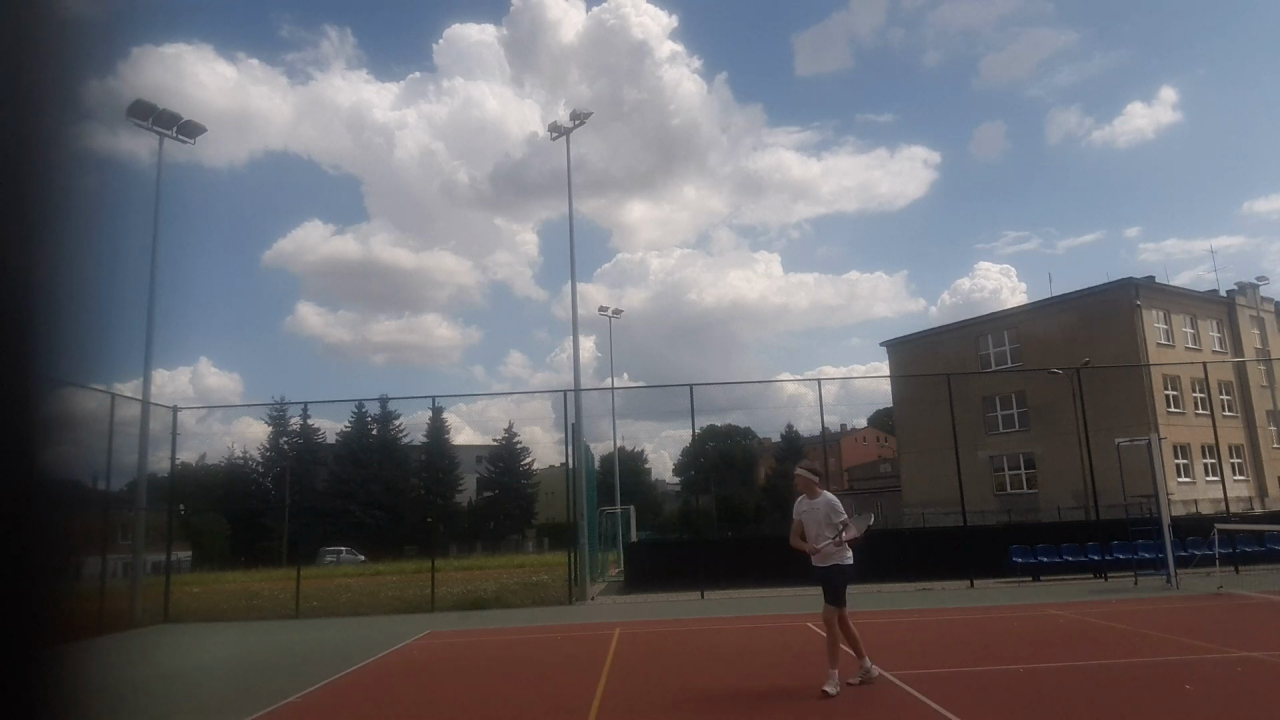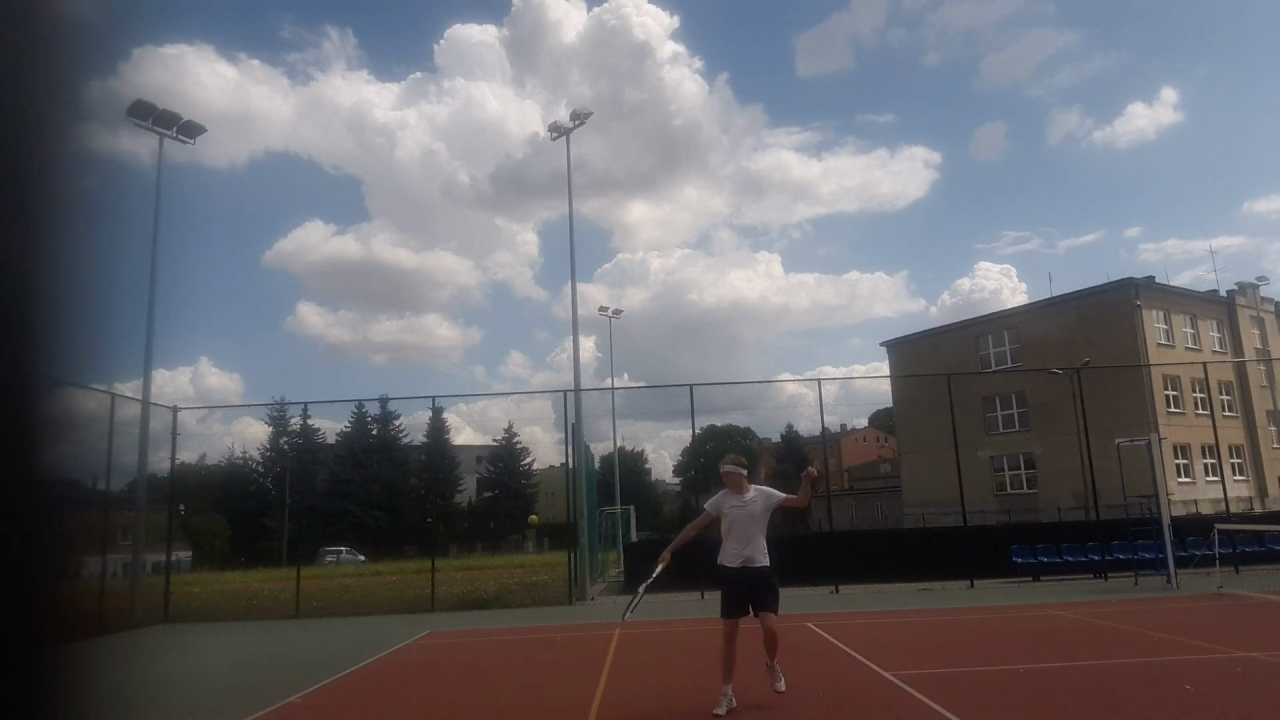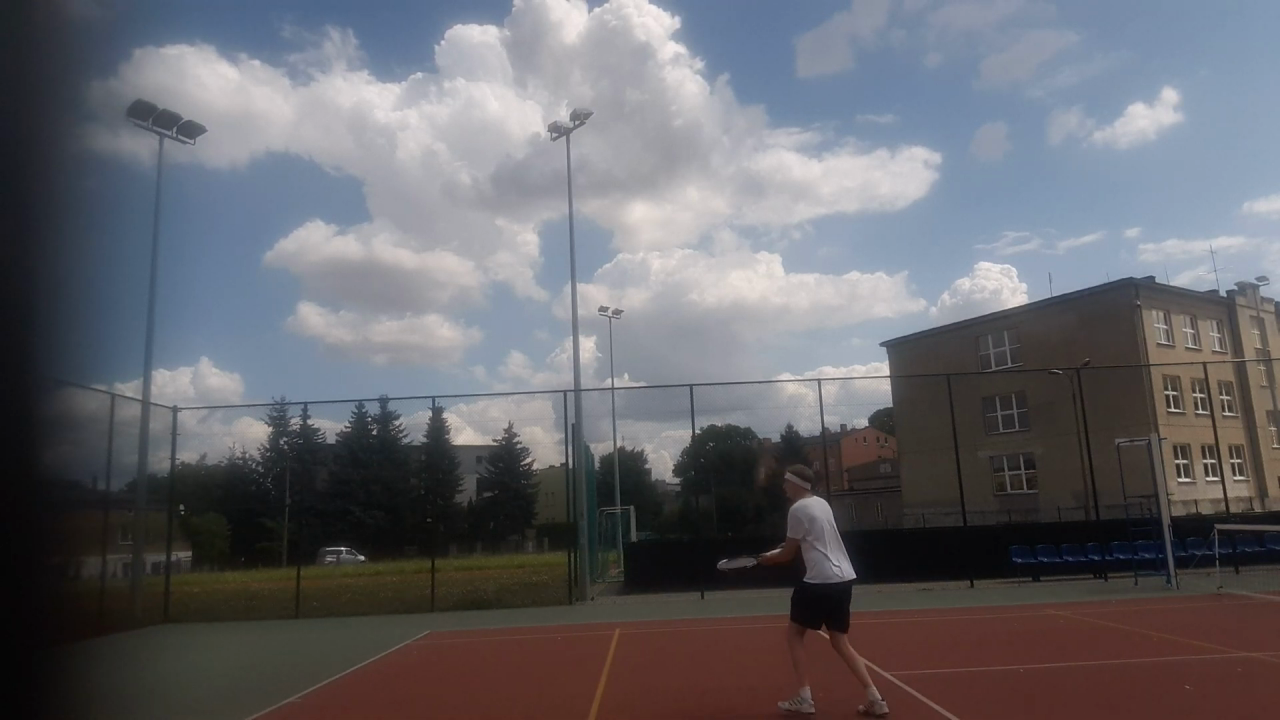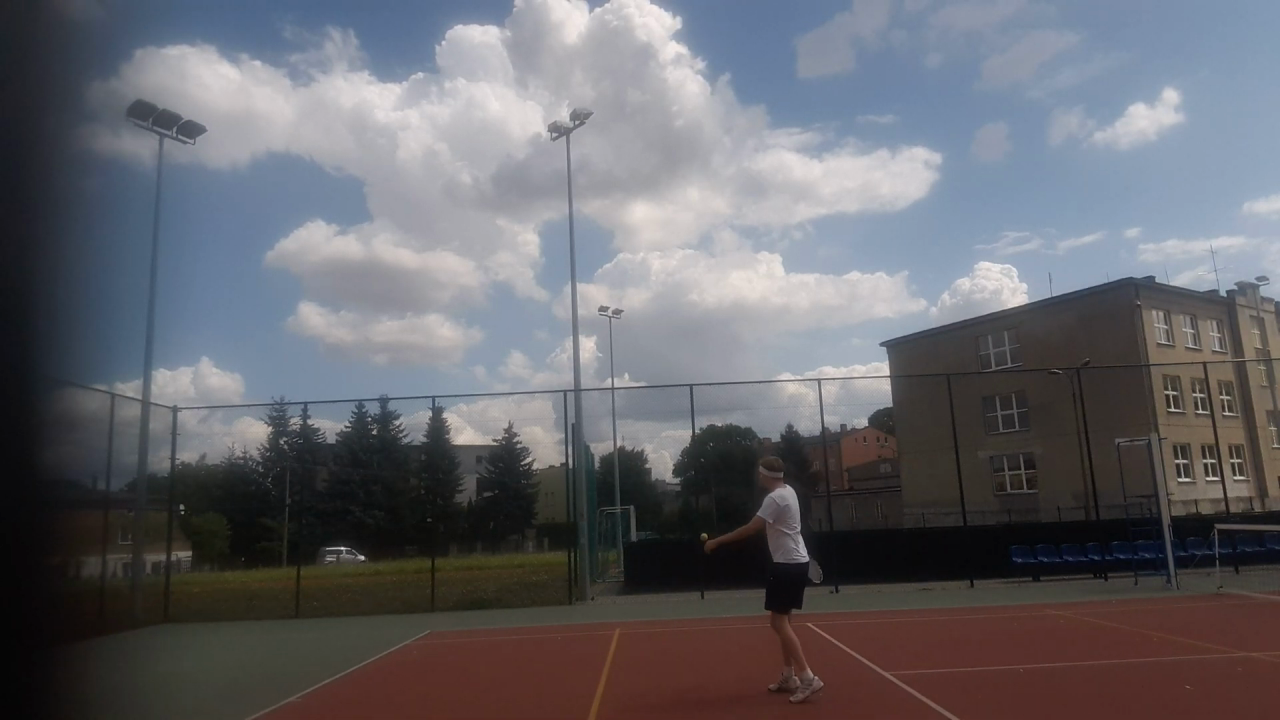
dt=1s
person 1, frame 1
left shoulder: (829, 501)
right shoulder: (800, 503)
right elbow: (793, 538)
right wrist: (807, 547)
left hip: (839, 564)
right hip: (821, 566)
left knee: (829, 617)
right knee: (841, 619)
left ankle: (833, 677)
right ankle: (866, 667)
person 1, frame 2
left shoulder: (764, 494)
right shoulder: (720, 499)
left elbow: (801, 502)
right elbow: (697, 525)
left wrist: (806, 481)
right wrist: (672, 548)
left hip: (760, 568)
right hip: (731, 570)
left knee: (769, 627)
right knee: (729, 632)
left ankle: (773, 664)
right ankle: (727, 695)
person 1, frame 3
left shoulder: (798, 510)
right shoulder: (821, 504)
left elbow: (789, 553)
left wrist: (768, 559)
left hip: (819, 583)
right hip: (843, 580)
left knee: (794, 634)
right knee: (841, 643)
left ankle: (804, 697)
right ankle: (875, 699)
person 1, frame 4
left shoulder: (775, 497)
right shoulder: (787, 492)
left elbow: (751, 529)
left wrist: (717, 541)
left hip: (787, 565)
right hip: (797, 563)
left knee: (779, 622)
right knee: (782, 621)
left ankle: (808, 678)
right ankle: (789, 677)
